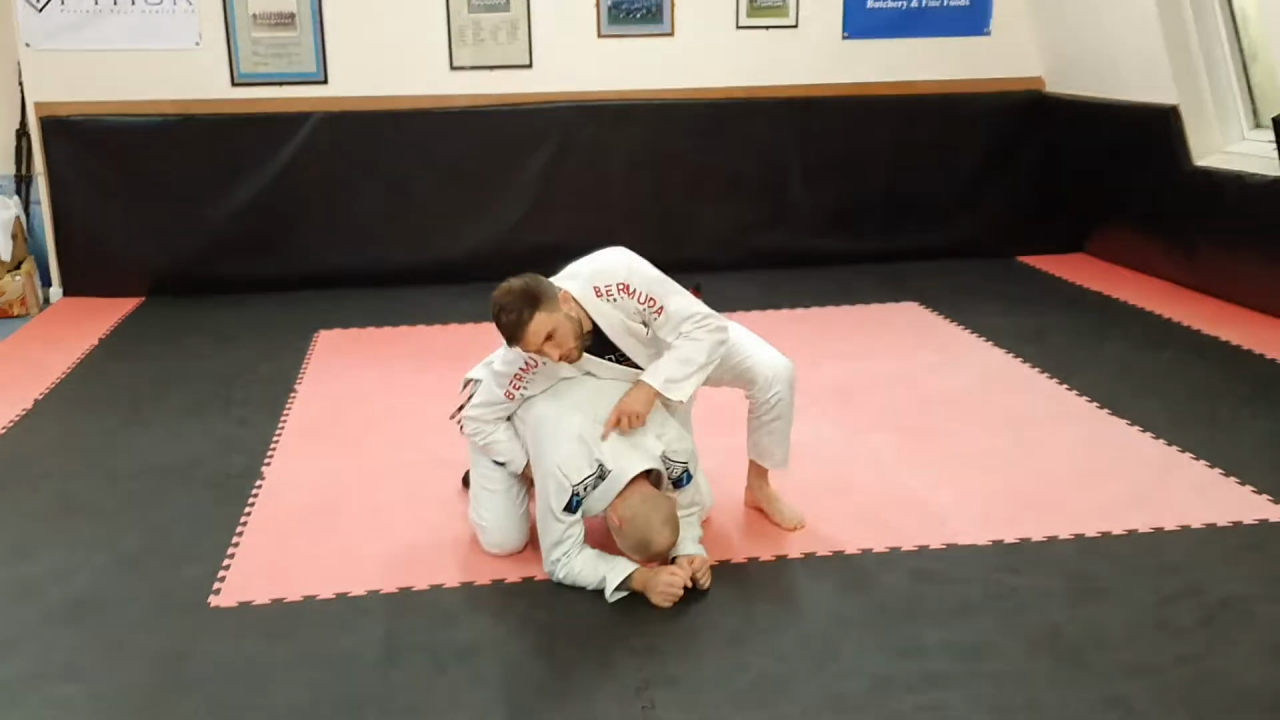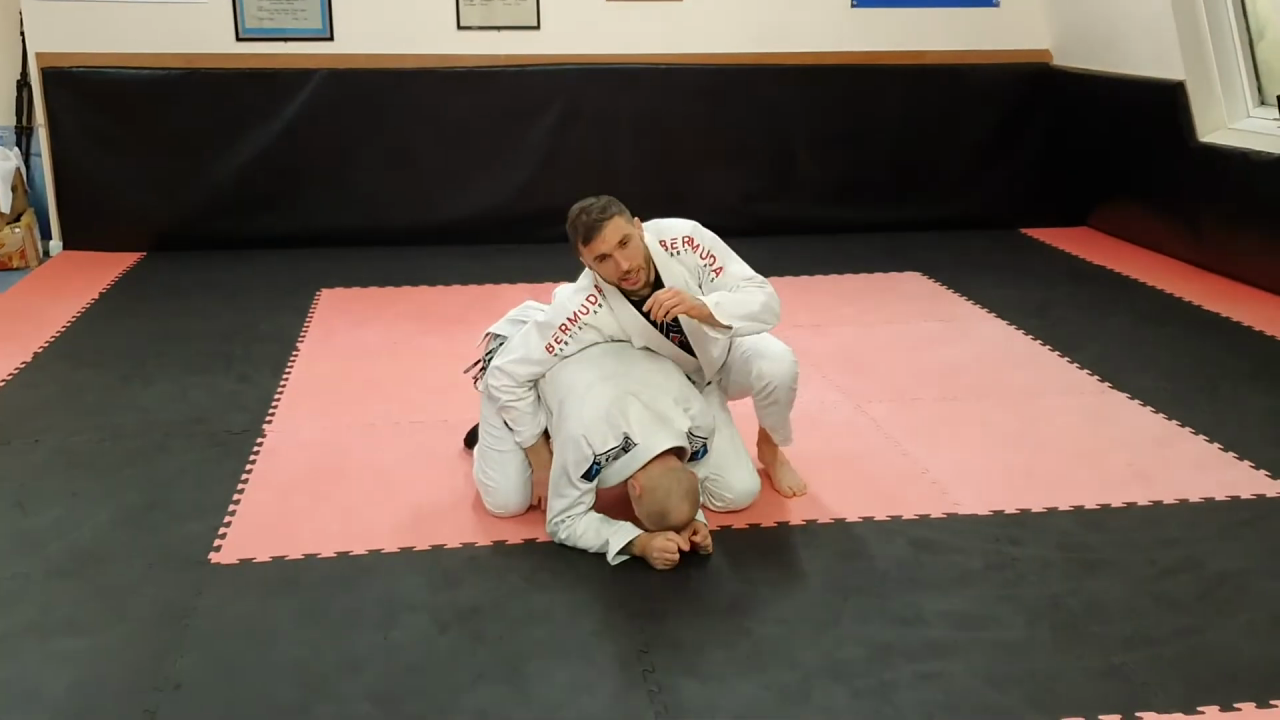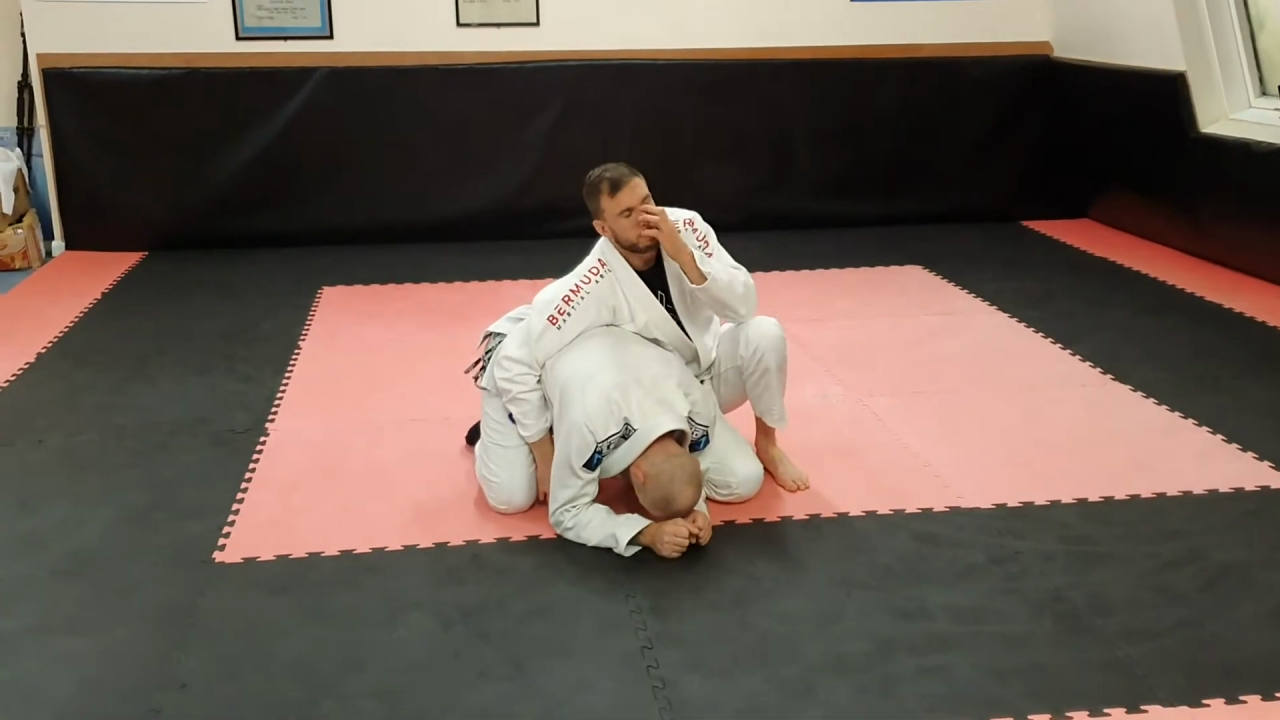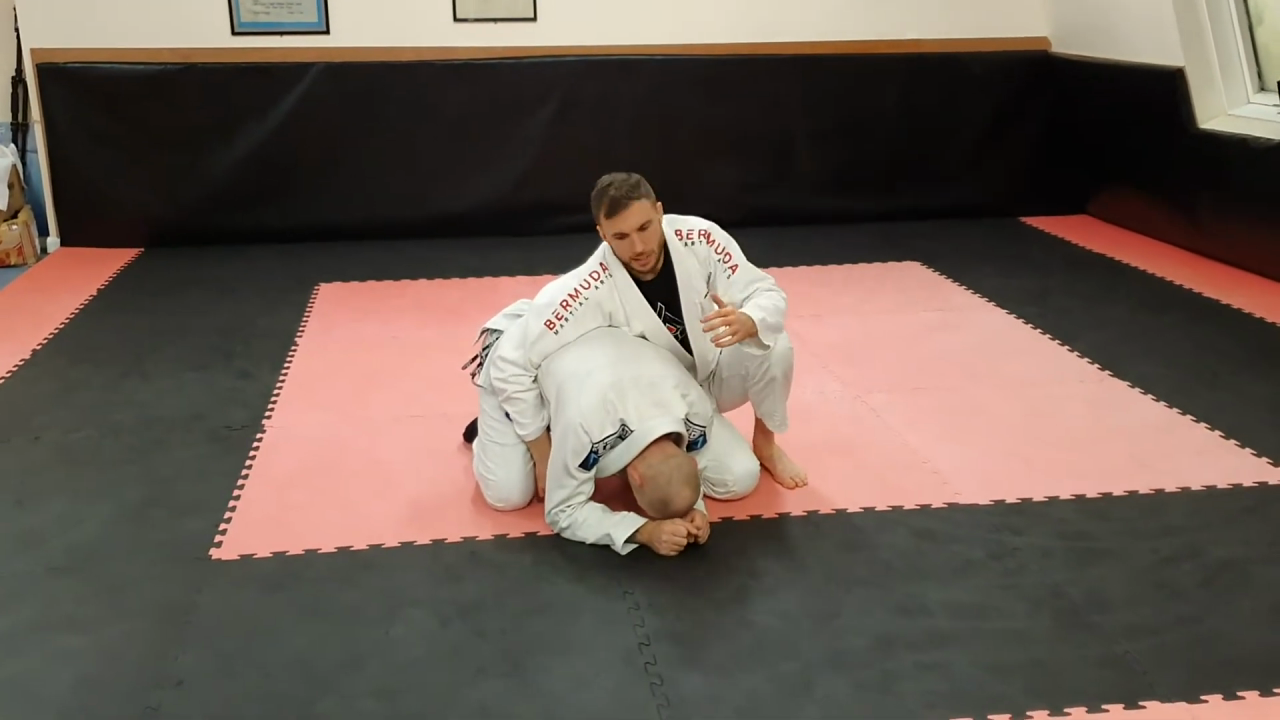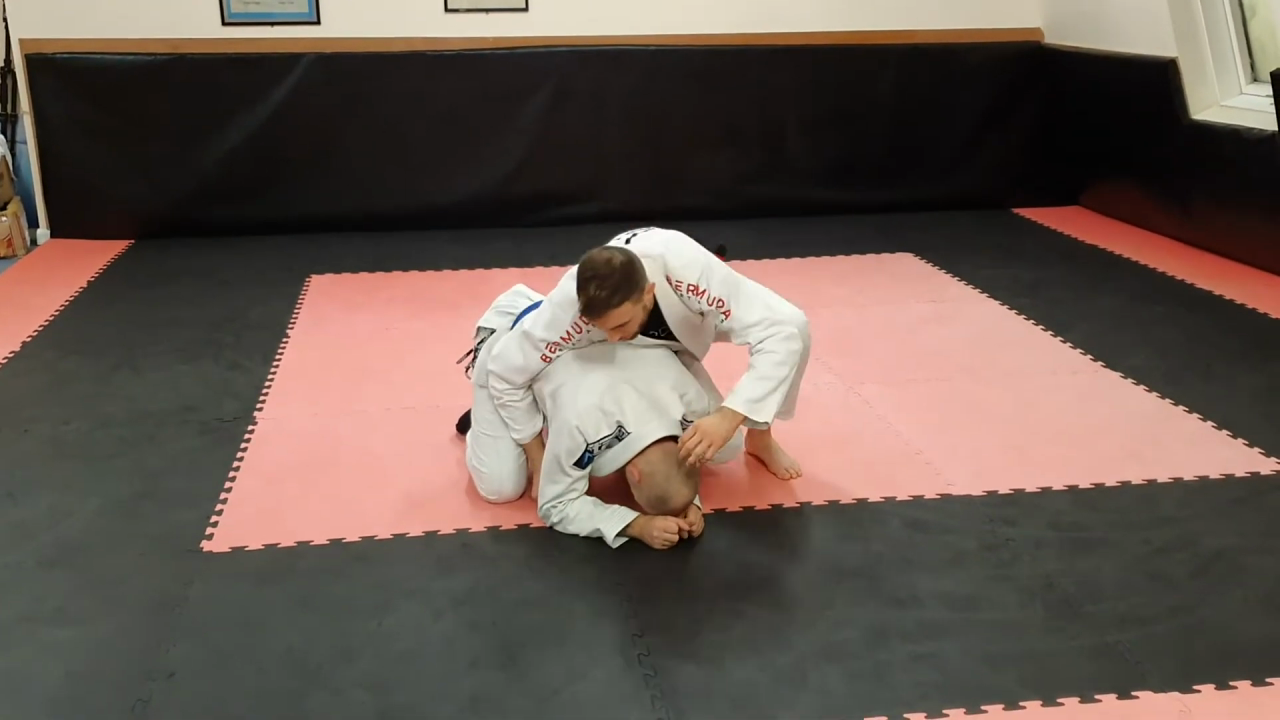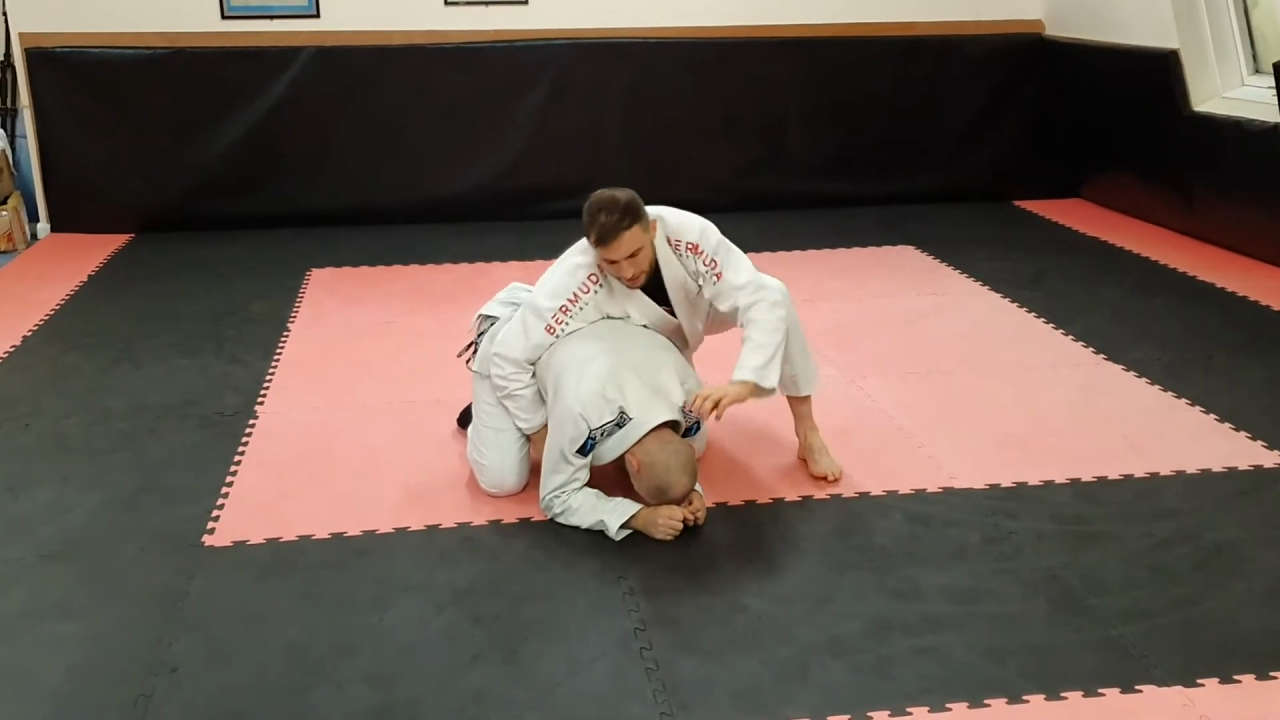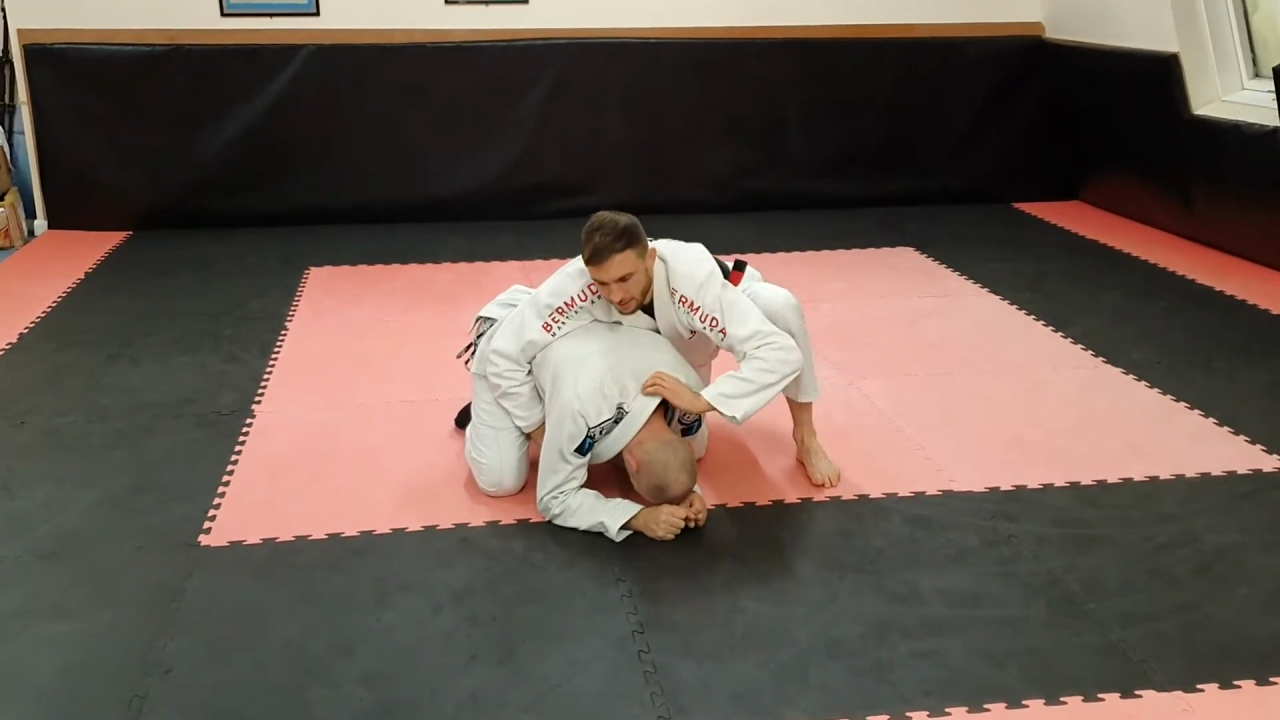
dt=0.7s
person 1, frame 1
left shoulder: (617, 273)
right shoulder: (527, 360)
left elbow: (707, 328)
right elbow: (477, 419)
left wrist: (649, 387)
left hip: (683, 342)
right hip: (626, 387)
left knee: (774, 372)
left ankle: (758, 487)
person 1, frame 2
left shoulder: (683, 239)
right shoulder: (584, 308)
left elbow: (764, 300)
right elbow: (505, 376)
left wrist: (700, 307)
right wrist: (542, 462)
left hip: (720, 348)
left knee: (776, 365)
left ankle: (769, 448)
person 1, frame 3
left shoulder: (685, 226)
right shoulder: (591, 286)
left elbow: (743, 304)
right elbow: (514, 366)
left wrist: (685, 256)
right wrist: (546, 458)
left hip: (711, 364)
left knee: (764, 334)
right knee: (736, 482)
left ankle: (766, 443)
person 1, frame 4
left shoulder: (698, 238)
right shoulder: (588, 291)
left elbow: (767, 293)
right elbow: (510, 368)
left wrist: (746, 323)
right wrist: (544, 457)
left hip: (711, 370)
left knee: (773, 348)
left ankle: (765, 442)
person 1, frame 5
left shoulder: (691, 272)
right shoulder: (570, 311)
left elbow: (783, 331)
right elbow: (503, 373)
left wrist: (729, 416)
right wrist: (538, 459)
right hip: (650, 341)
left knee: (792, 329)
right knee: (710, 449)
left ankle: (760, 439)
person 1, frame 6
left shoulder: (686, 232)
right shoulder: (573, 277)
left elbow: (764, 300)
right elbow: (508, 360)
left wrist: (743, 382)
right wrist: (546, 442)
left hip: (693, 303)
left knee: (774, 302)
left ankle: (807, 432)
person 1, frame 7
left shoulder: (694, 276)
right shoulder: (575, 284)
left elbow: (783, 354)
right elbow: (503, 357)
left wrist: (700, 399)
left hip: (717, 301)
left knee: (779, 306)
left ankle: (805, 437)
person 2, frame 1
left shoulder: (676, 445)
right shoulder: (561, 467)
left elbow: (683, 508)
right elbow: (560, 559)
left wrist: (687, 554)
right wrist: (640, 579)
person 2, frame 2
left shoulder: (700, 419)
right shoulder: (586, 435)
left elbow: (688, 478)
right elbow: (564, 521)
left wrist: (694, 520)
right wrist: (640, 543)
right knee: (506, 502)
right ankle: (490, 432)
person 2, frame 3
left shoulder: (700, 407)
right shoulder: (587, 423)
left elbow: (684, 467)
right elbow: (567, 513)
left wrist: (695, 509)
right wrist: (647, 533)
right knee: (511, 498)
right ankle: (493, 433)
person 2, frame 4
left shoulder: (696, 408)
right shoulder: (583, 423)
left elbow: (679, 465)
right elbow: (563, 512)
left wrist: (693, 510)
right wrist: (645, 531)
right knee: (508, 495)
right ankle: (489, 428)
person 2, frame 5
left shoulder: (693, 401)
right shoulder: (581, 423)
left elbow: (687, 461)
right elbow: (556, 507)
left wrist: (688, 504)
right wrist: (638, 525)
right knee: (501, 488)
right ankle: (483, 420)
person 2, frame 6
left shoulder: (690, 392)
right shoulder: (582, 405)
left elbow: (681, 456)
right elbow: (558, 498)
left wrist: (690, 491)
right wrist: (640, 517)
right knee: (501, 482)
right ankle: (483, 412)
person 2, frame 7
left shoulder: (687, 387)
right shoulder: (579, 405)
left elbow: (679, 457)
right elbow: (555, 499)
left wrist: (686, 493)
right wrist: (639, 517)
right knee: (500, 482)
right ankle: (482, 413)
